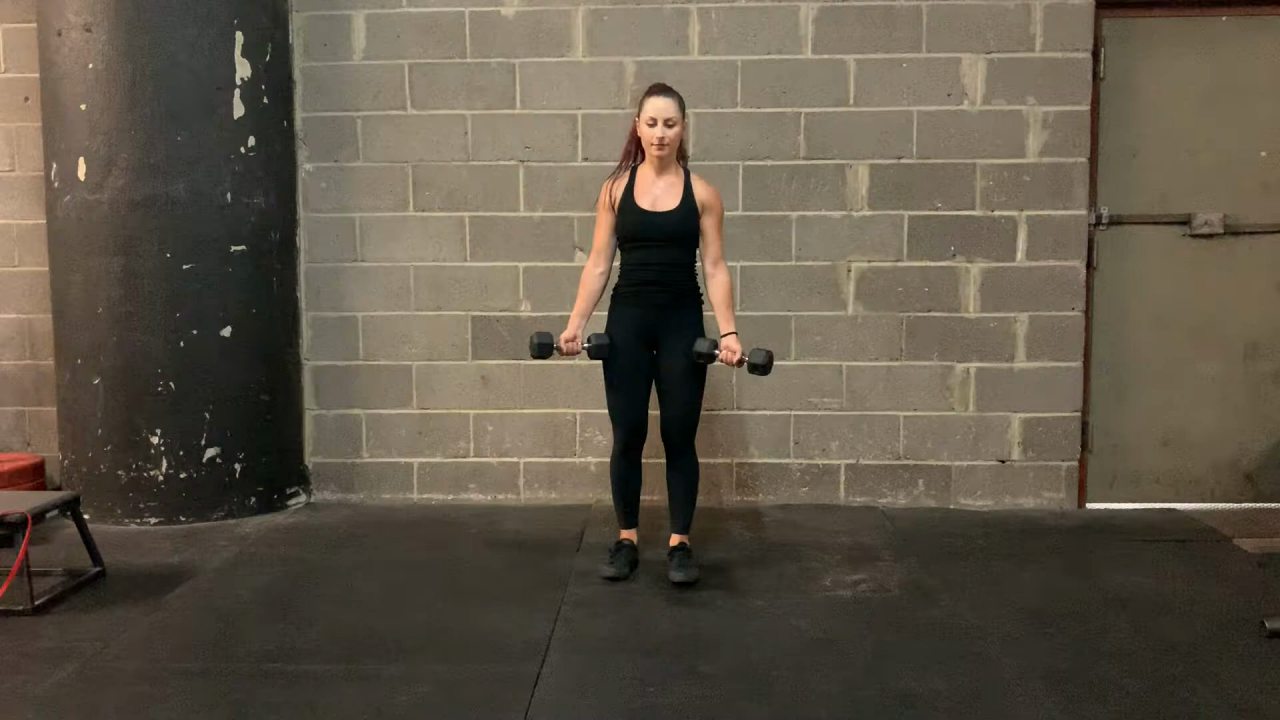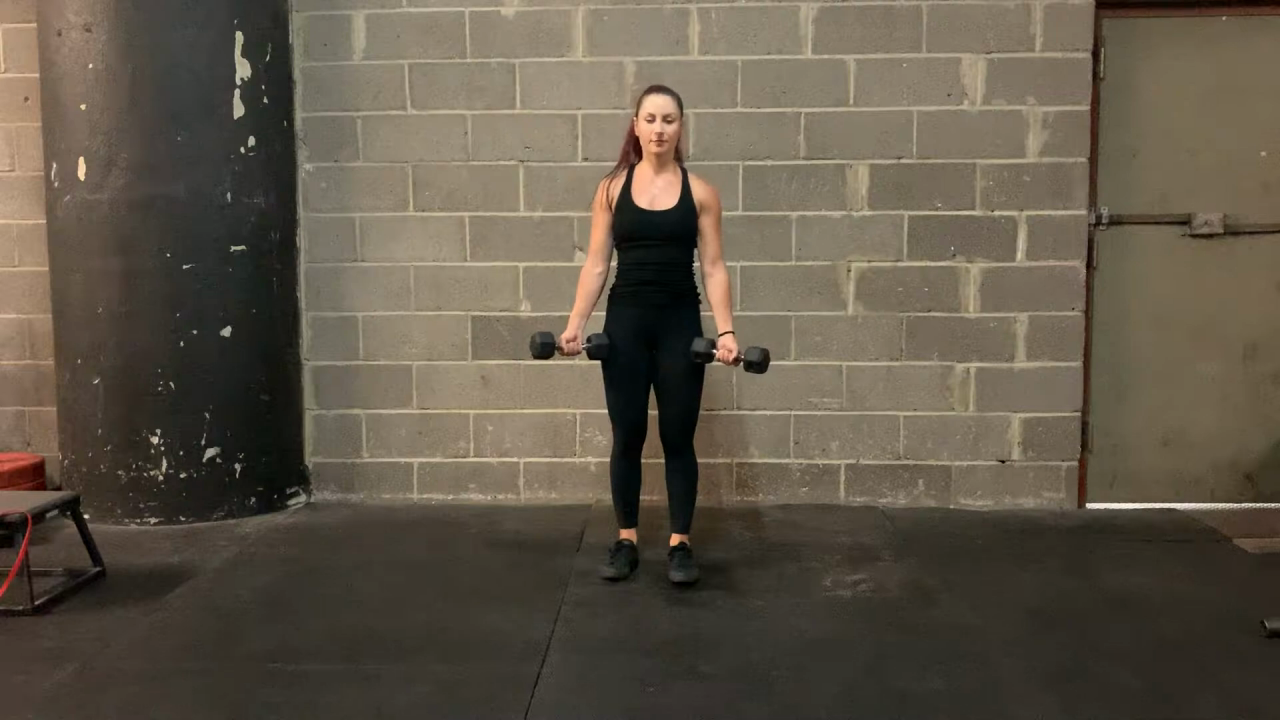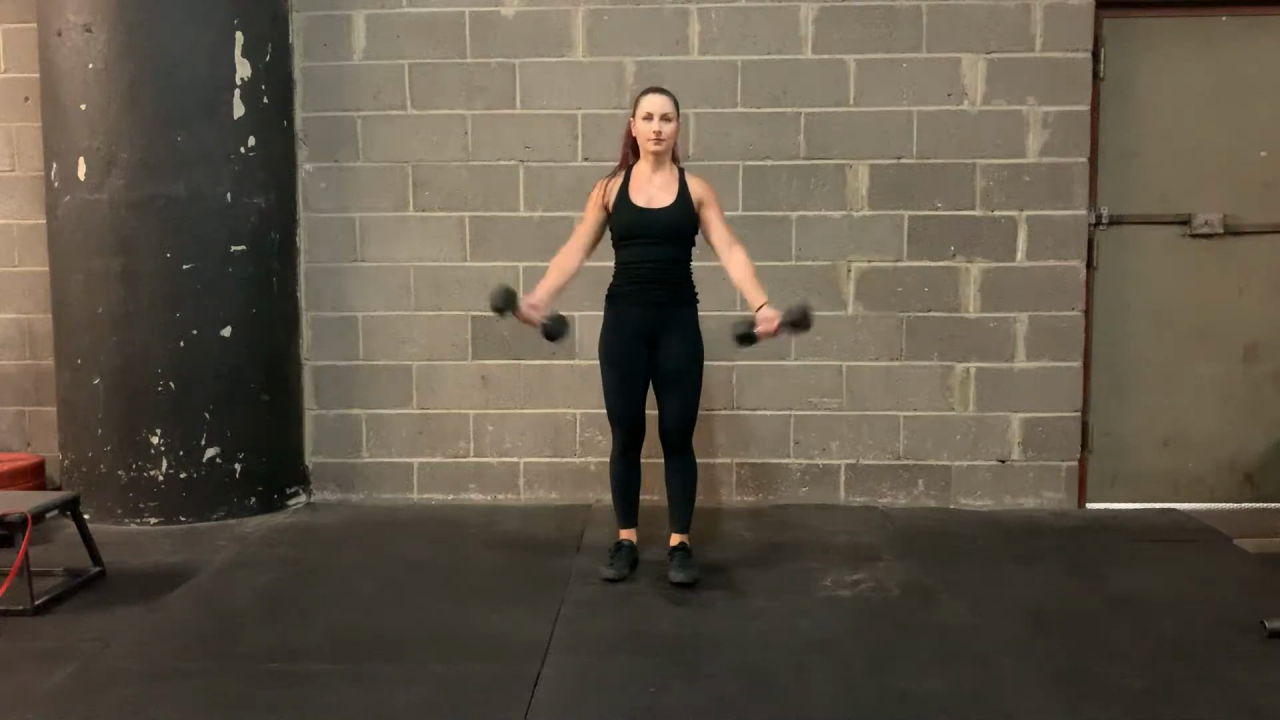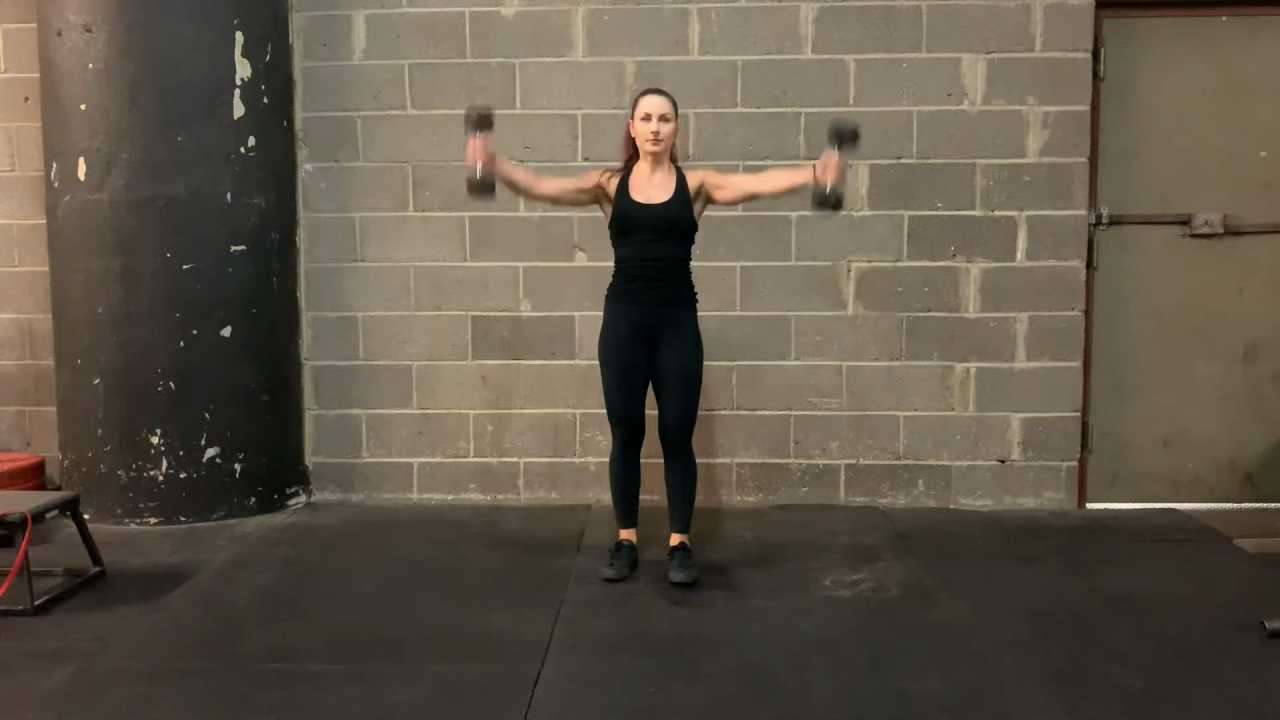
dt=0.3s
person 1, frame 1
left shoulder: (702, 192)
right shoulder: (615, 188)
left elbow: (715, 267)
right elbow: (599, 263)
left wrist: (728, 331)
right wrist: (575, 323)
left hip: (682, 321)
right hip: (627, 320)
left knee: (679, 438)
right knee: (627, 437)
left ankle: (679, 543)
right ankle: (626, 540)
person 1, frame 2
left shoulder: (700, 191)
right shoulder: (612, 187)
left elbow: (713, 266)
right elbow: (596, 262)
left wrist: (726, 329)
right wrist: (575, 323)
left hip: (680, 320)
right hip: (625, 319)
left knee: (678, 438)
right knee: (627, 436)
left ankle: (680, 543)
right ankle: (626, 540)
person 1, frame 3
left shoulder: (695, 188)
right shoulder: (610, 186)
left elbow: (730, 249)
right elbow: (576, 248)
left wrist: (760, 303)
right wrist: (540, 296)
left hip: (678, 319)
right hip: (623, 320)
left knee: (677, 435)
right knee: (626, 435)
left ankle: (680, 543)
right ankle: (626, 540)
person 1, frame 4
left shoulder: (696, 183)
right shoulder: (609, 183)
left elbow: (756, 184)
right elbow: (545, 188)
left wrist: (812, 175)
right wrist: (497, 166)
left hip: (677, 319)
right hip: (623, 317)
left knee: (677, 435)
right knee: (625, 434)
left ankle: (679, 543)
right ankle: (625, 539)
